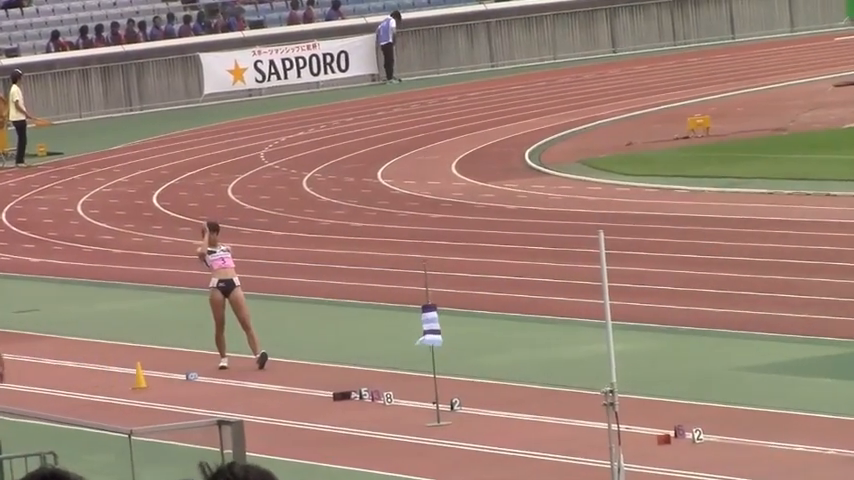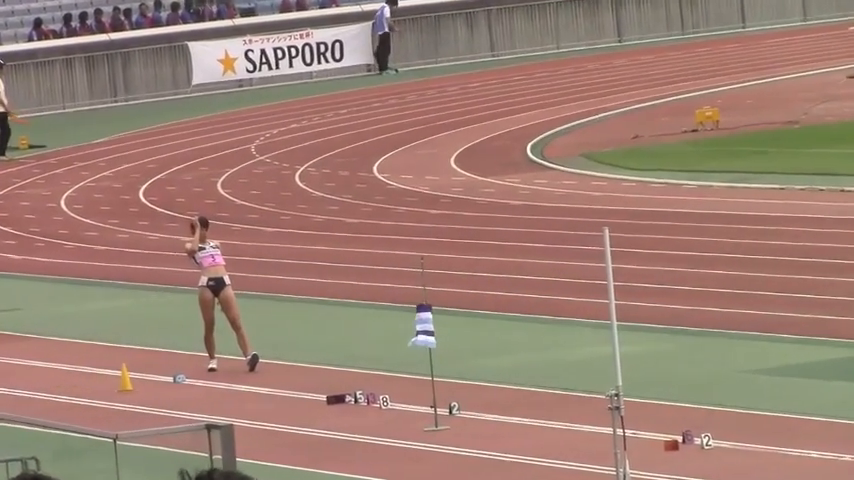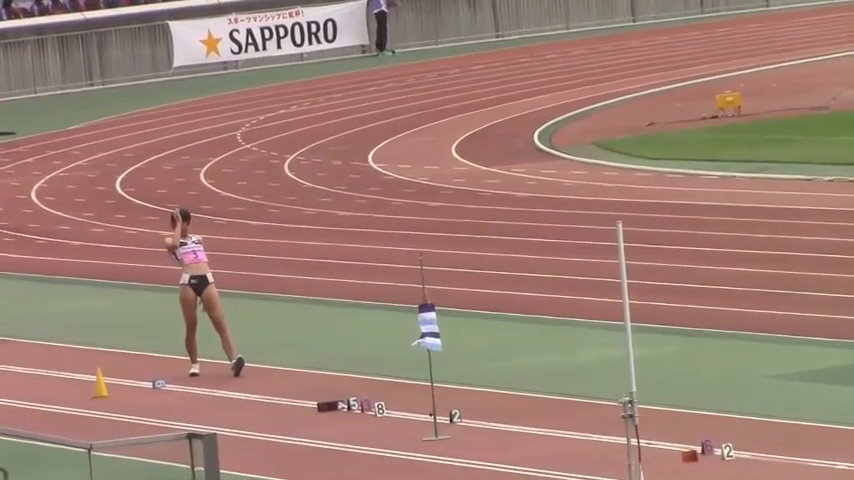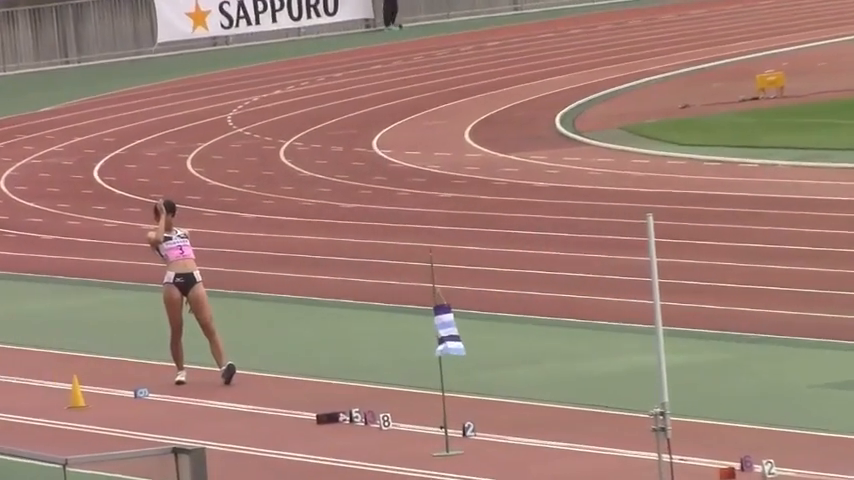
dt=0.4s
person 1, frame 1
left shoulder: (227, 248)
right shoulder: (203, 250)
right elbow: (202, 253)
right wrist: (206, 234)
left hip: (233, 283)
right hip: (217, 285)
left knee: (246, 323)
right knee: (219, 325)
left ankle: (258, 354)
right ankle: (223, 358)
person 1, frame 2
left shoulder: (216, 244)
right shoulder: (190, 246)
right elbow: (193, 249)
right wrist: (197, 230)
left hip: (223, 282)
right hip: (206, 284)
left knee: (236, 323)
right knee: (209, 325)
left ankle: (249, 355)
right ankle: (212, 359)
person 1, frame 3
left shoulder: (198, 239)
right shoulder: (170, 240)
right elbow: (174, 244)
right wrist: (178, 224)
left hip: (206, 280)
right hip: (188, 282)
left knee: (220, 324)
right knee: (191, 327)
left ankle: (234, 359)
right ankle: (194, 364)
person 1, frame 4
left shoulder: (184, 233)
right shoulder: (153, 235)
right elbow: (158, 239)
right wrist: (162, 216)
left hip: (193, 278)
right hip: (173, 280)
left knee: (209, 327)
right knee: (176, 330)
